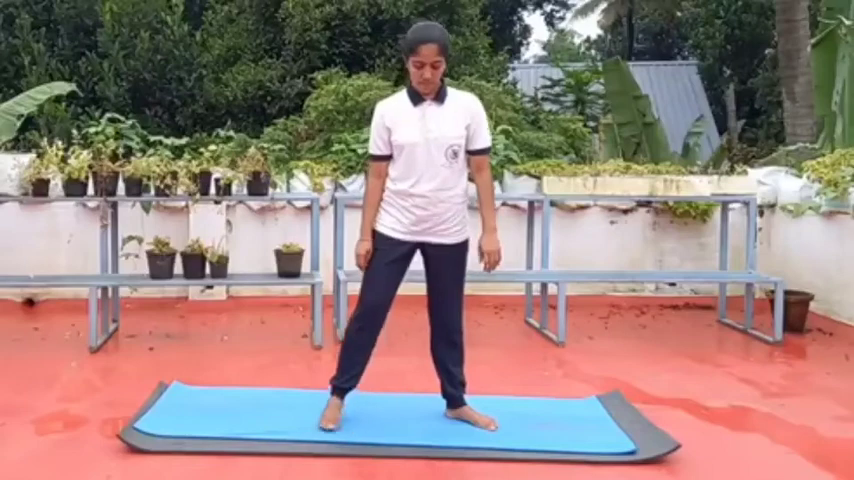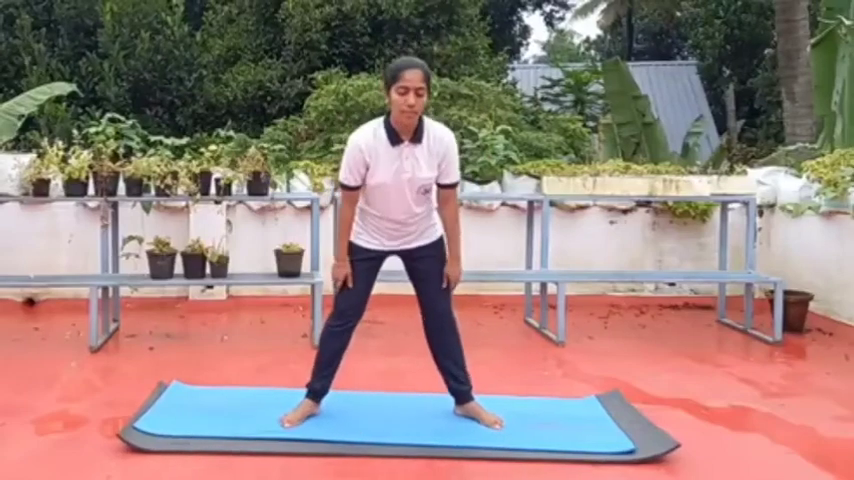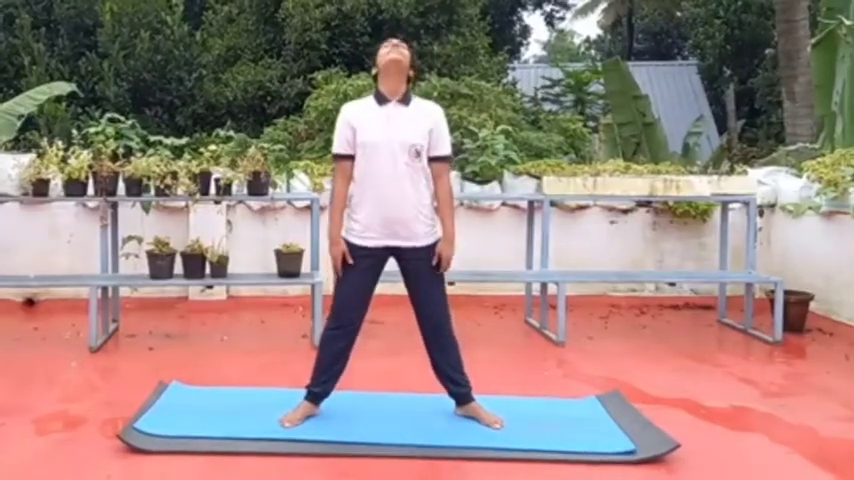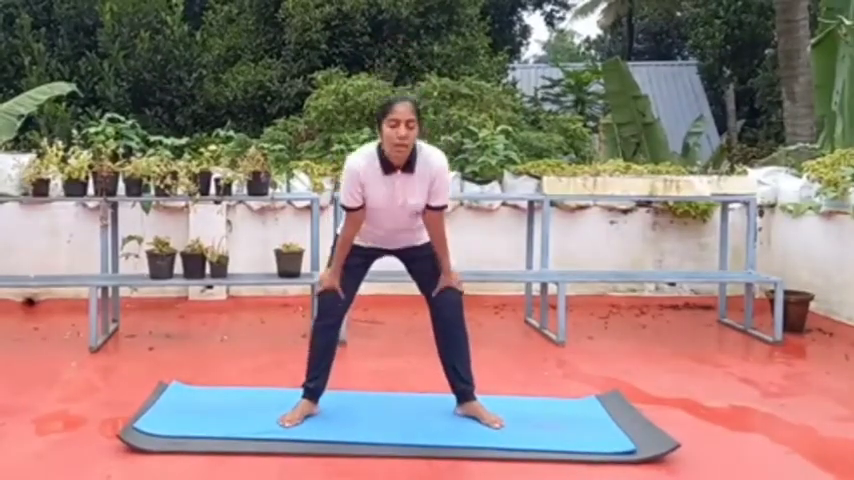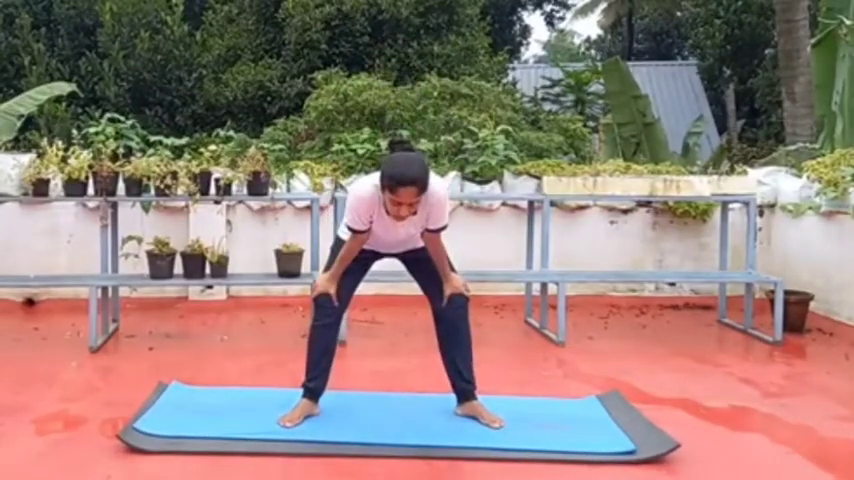
dt=1s
person 1, frame 1
left shoulder: (468, 106)
right shoulder: (388, 110)
left elbow: (481, 171)
right elbow: (376, 176)
left wrist: (490, 231)
right wrist: (365, 235)
left hip: (449, 233)
right hip: (395, 229)
left knee: (447, 318)
right knee: (369, 310)
left ankle: (456, 401)
right ankle: (339, 394)
person 1, frame 2
left shoulder: (442, 139)
right shoulder: (363, 141)
left elbow: (448, 202)
right elbow: (348, 202)
left wrist: (454, 258)
right wrist: (341, 258)
left hip: (423, 240)
right hip: (367, 240)
left knee: (441, 317)
right knee: (343, 316)
left ankle: (465, 399)
right ankle: (313, 398)
person 1, frame 3
left shoulder: (431, 113)
right shoulder: (353, 112)
left elbow: (441, 177)
right elbow: (342, 177)
left wrist: (448, 235)
right wrist: (335, 235)
left hip: (419, 238)
right hip: (363, 237)
left knee: (436, 320)
right knee: (343, 320)
left ankle: (465, 400)
right ankle: (312, 399)
person 1, frame 4
left shoulder: (435, 163)
right shoulder: (358, 164)
left elbow: (434, 222)
right elbow: (352, 222)
left wrist: (446, 270)
right wrist: (334, 270)
left hip: (415, 242)
right hip: (363, 242)
left knee: (449, 309)
right knee: (328, 311)
left ankle: (467, 400)
right ankle: (309, 399)
person 1, frame 5
left shoulder: (438, 192)
right shoulder: (362, 192)
left elbow: (432, 241)
right elbow: (356, 241)
left wrist: (448, 278)
right wrist: (331, 277)
left hip: (414, 245)
right hip: (363, 243)
left knee: (453, 304)
right knee: (327, 305)
left ankle: (468, 399)
right ankle: (309, 399)
